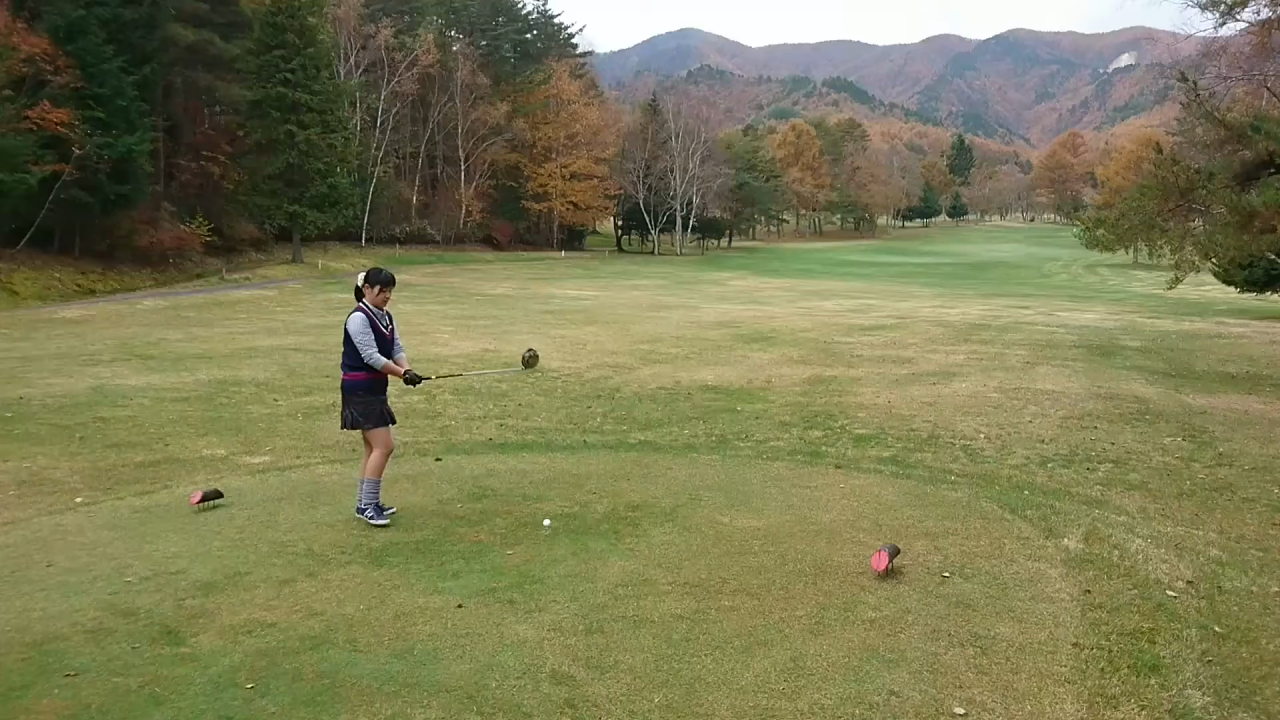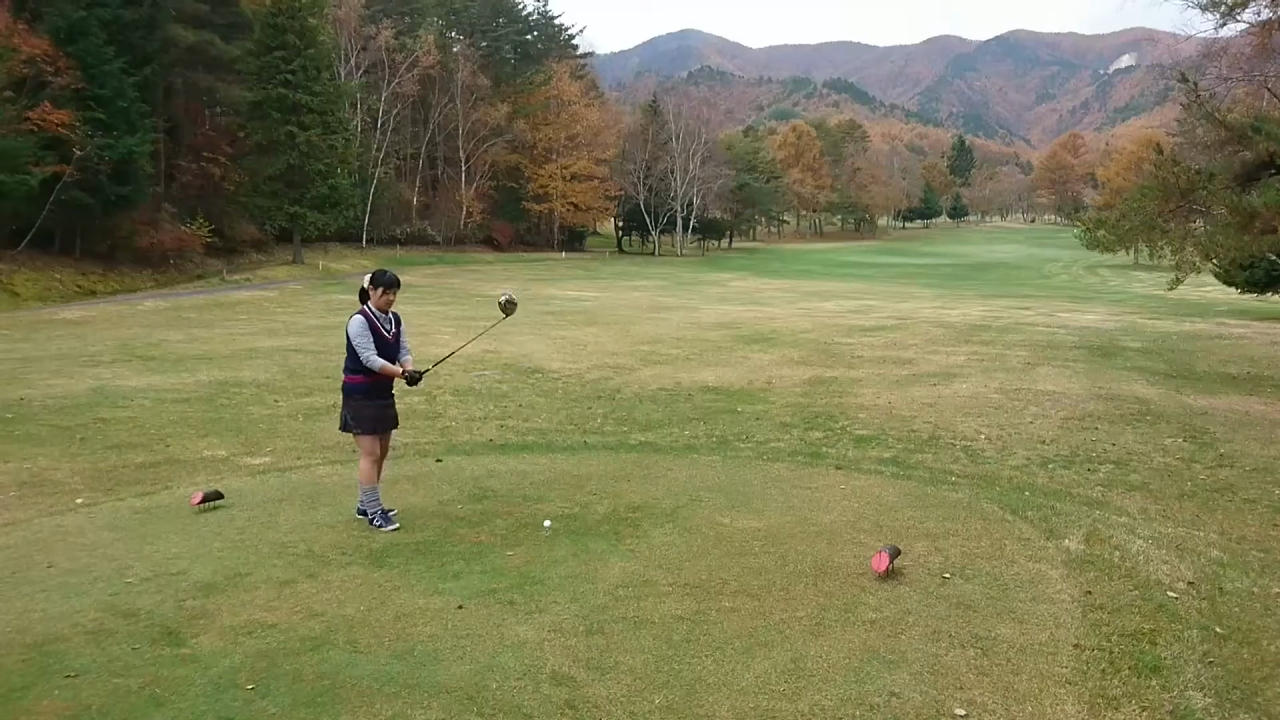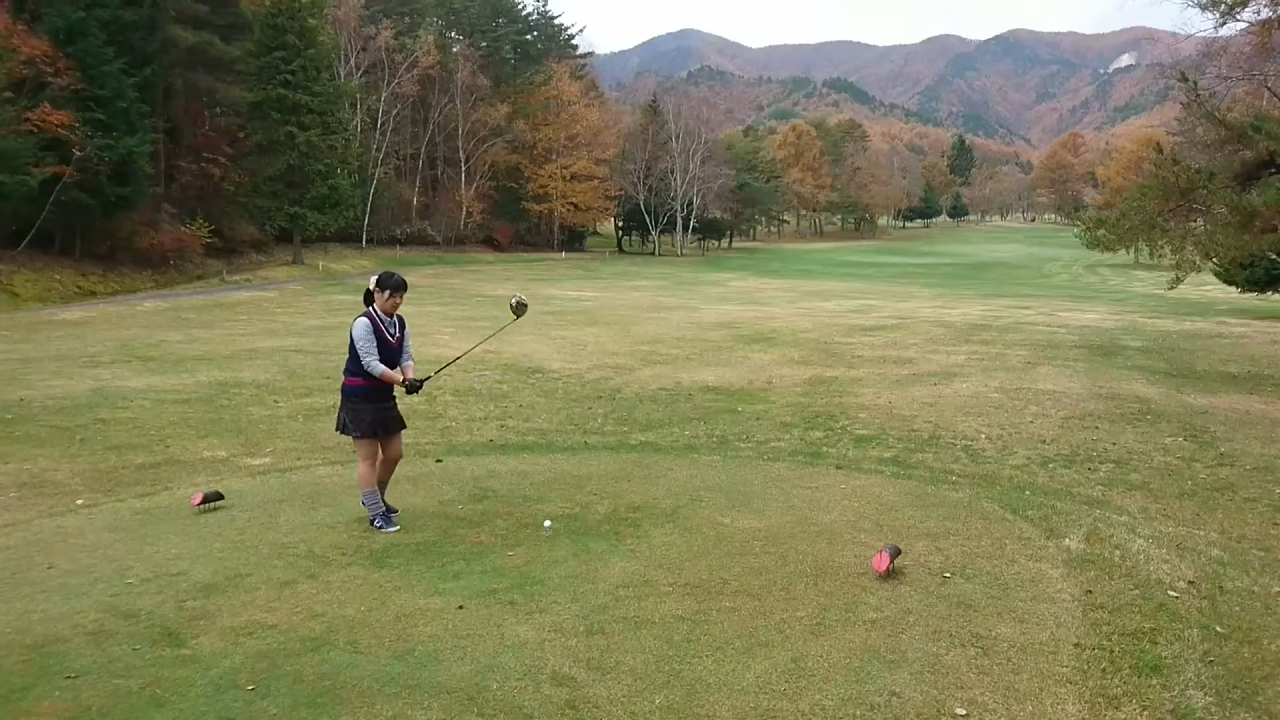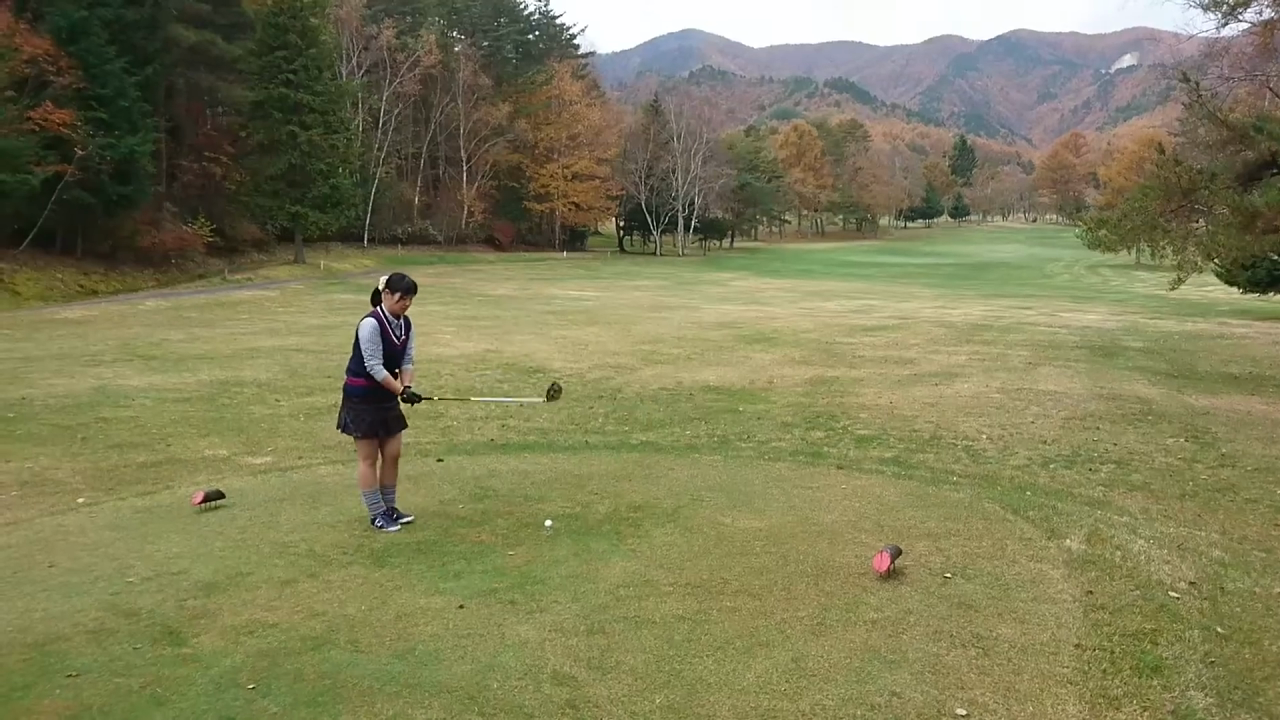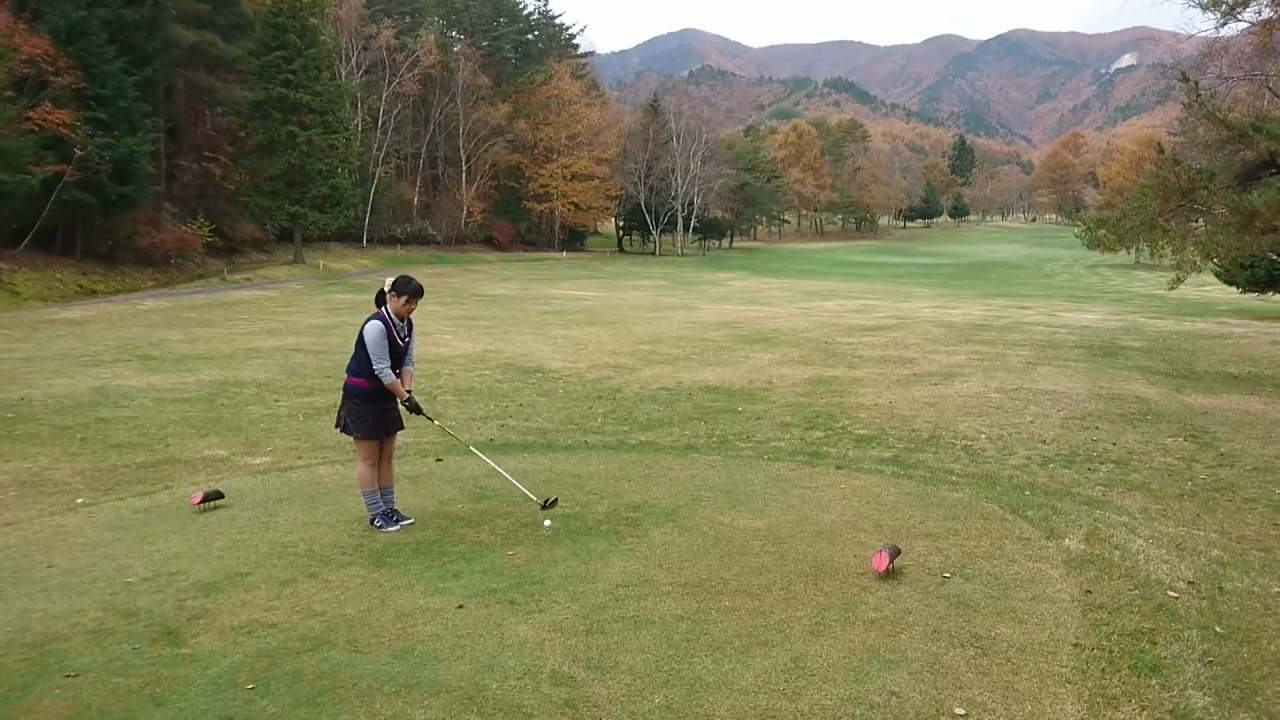
dt=0.2s
person 1, frame 1
left shoulder: (386, 318)
right shoulder: (358, 318)
left elbow: (396, 349)
right elbow: (371, 357)
left wrist: (406, 370)
right wrist: (403, 374)
left hip: (376, 389)
right hip: (360, 391)
left knee: (375, 448)
right knee: (384, 446)
left ankle: (366, 502)
right ankle: (369, 506)
person 1, frame 2
left shoulder: (395, 320)
right shoulder: (359, 321)
left elbow: (403, 352)
right elbow: (369, 358)
left wrist: (410, 370)
right wrist: (402, 373)
left hip: (383, 393)
right hip: (360, 395)
left knee: (380, 453)
right knee: (370, 455)
left ankle: (366, 505)
right ankle: (374, 513)
person 1, frame 3
left shoulder: (400, 323)
right shoulder: (364, 323)
left elbow: (406, 357)
right elbow: (371, 363)
left wrist: (410, 378)
right wrist: (402, 381)
left hip: (384, 396)
right hip: (360, 398)
left knee: (394, 453)
right knee: (368, 458)
left ankle: (373, 499)
right ankle: (376, 514)
person 1, frame 4
left shoulder: (405, 324)
right shoulder: (371, 324)
left elbow: (407, 360)
right elbow: (374, 367)
left wrist: (406, 387)
right wrist: (401, 392)
left hip: (386, 396)
right hip: (362, 397)
left knee: (393, 455)
right knee: (369, 458)
left ankle: (389, 507)
right ankle: (377, 514)
person 1, frame 5
left shoulder: (407, 325)
right shoulder: (376, 326)
left elbow: (407, 362)
right elbow: (382, 370)
left wrist: (407, 391)
right wrist: (405, 398)
left hip: (385, 397)
right hip: (362, 398)
left knee: (386, 457)
right knee: (369, 458)
left ankle: (389, 509)
right ankle: (376, 514)
